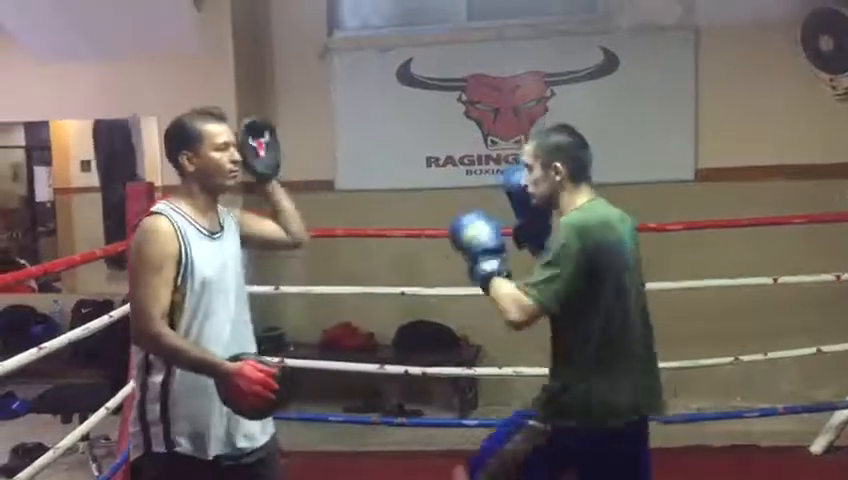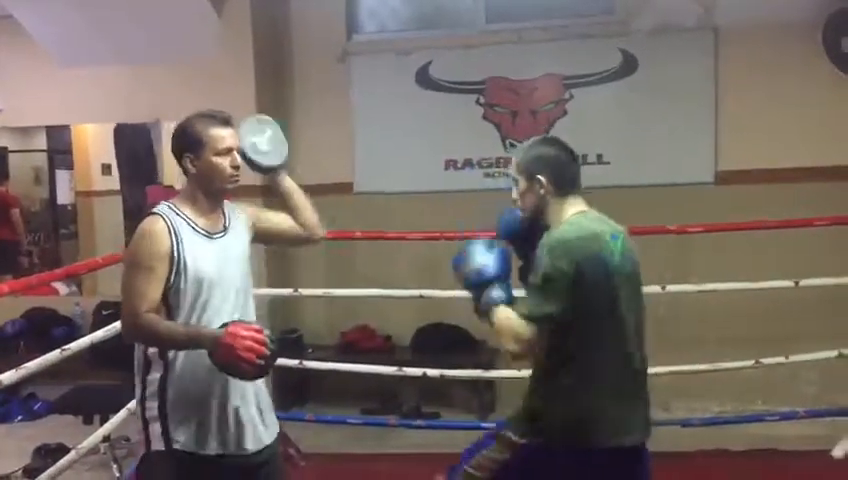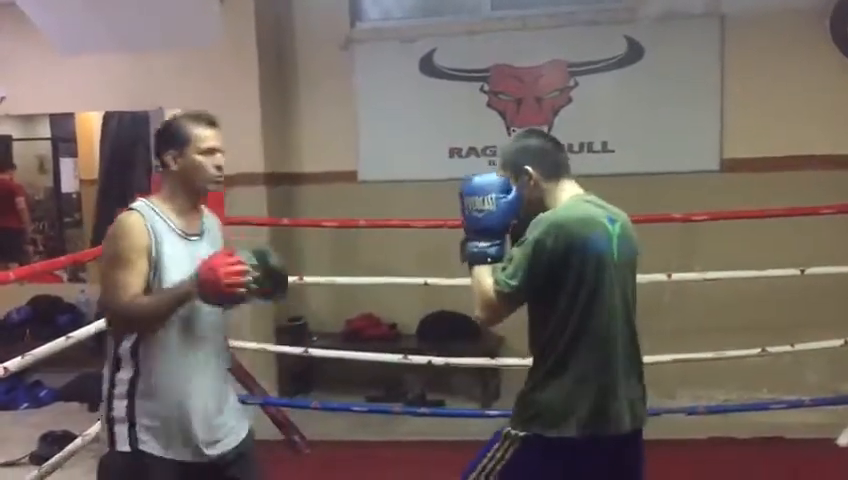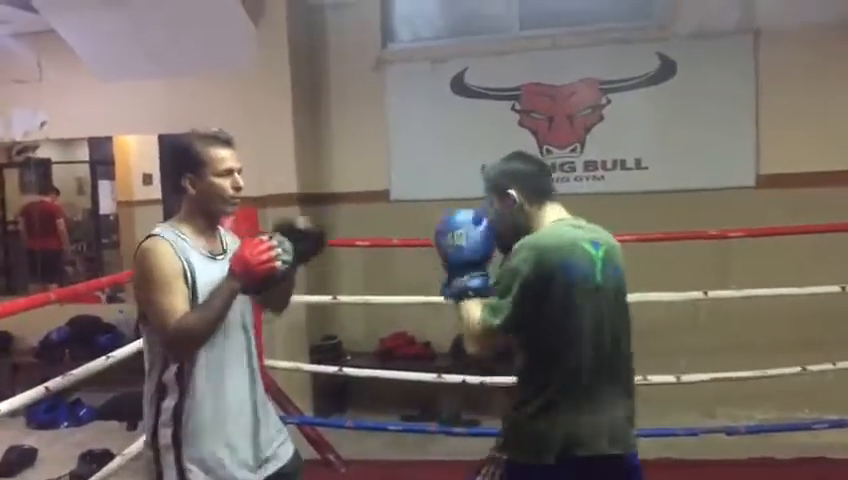
dt=1s
person 1, frame 1
left shoulder: (231, 220)
right shoulder: (160, 230)
left elbow: (294, 235)
right elbow: (149, 332)
left wrist: (268, 180)
right wrist: (225, 370)
right hip: (177, 428)
person 1, frame 2
left shoulder: (240, 218)
right shoulder: (158, 230)
left elbow: (311, 231)
right elbow: (136, 322)
left wrist: (277, 173)
right wrist: (209, 339)
right hip: (181, 420)
person 1, frame 3
left shoulder: (211, 222)
right shoulder: (133, 226)
right elbow: (120, 317)
left wrist: (246, 285)
right wrist: (196, 285)
right hip: (147, 419)
person 1, frame 4
left shoulder: (230, 242)
right shoulder: (160, 250)
left elbow: (274, 302)
right elbow: (178, 341)
left wrist: (287, 262)
right wrist: (235, 279)
right hip: (193, 448)
person 2, frame 1
left shoulder: (577, 229)
right shoulder: (616, 221)
left elbow: (519, 312)
left wrist: (488, 264)
right wrist: (534, 234)
left hip: (577, 405)
right hip: (630, 401)
person 2, frame 2
left shoulder: (562, 244)
right shoulder: (617, 238)
left elbow: (523, 342)
left wrist: (490, 295)
right wrist: (531, 257)
left hip: (553, 428)
right hip: (622, 426)
person 2, frame 3
left shoulder: (553, 225)
right shoulder: (617, 221)
left elbow: (487, 310)
left wrist: (482, 240)
right wrist: (526, 232)
left hip: (559, 417)
right hip: (622, 413)
person 2, frame 4
left shoulder: (534, 250)
right shoulder: (606, 244)
left elbow: (480, 342)
left wrist: (465, 276)
right wrist: (510, 260)
left hip: (548, 443)
right hip: (612, 436)
